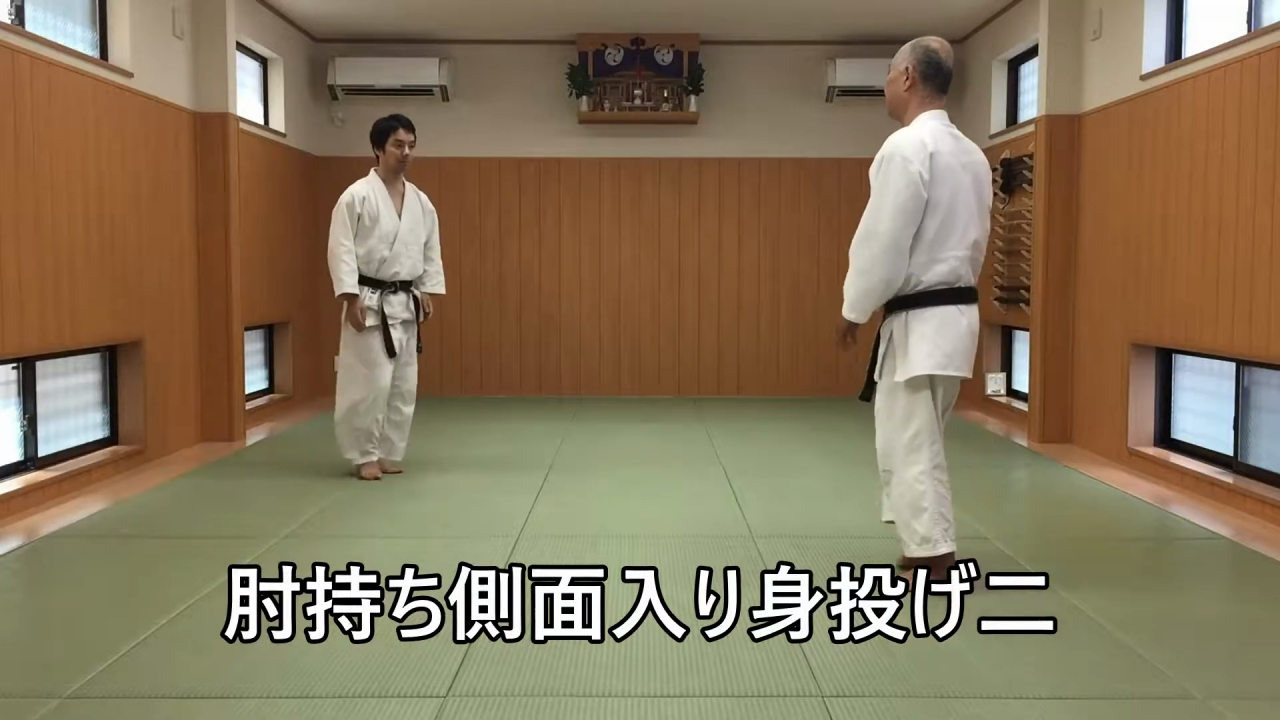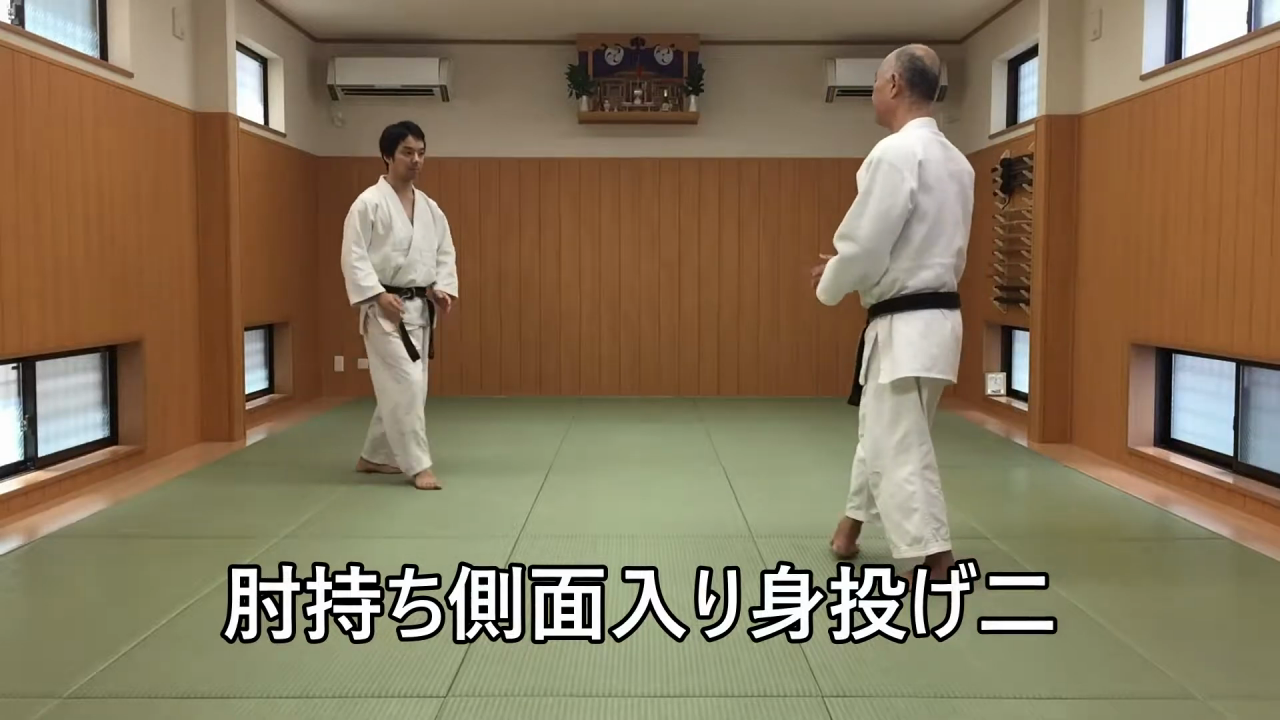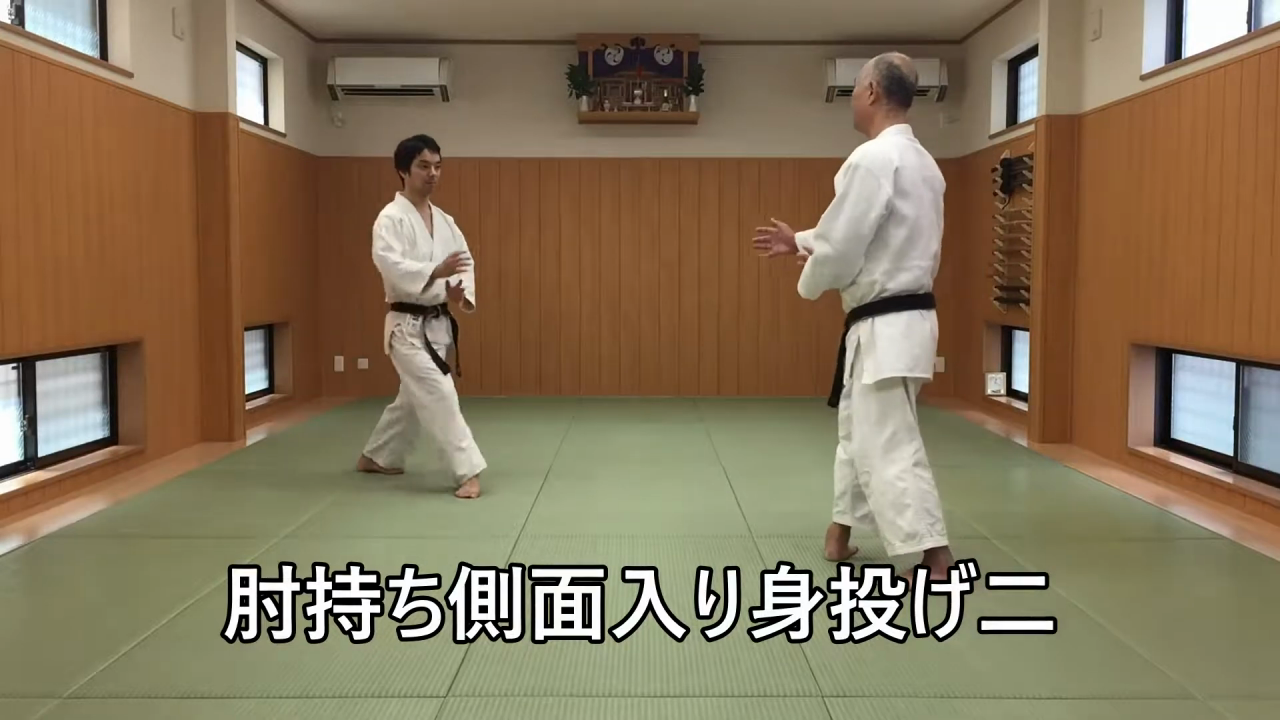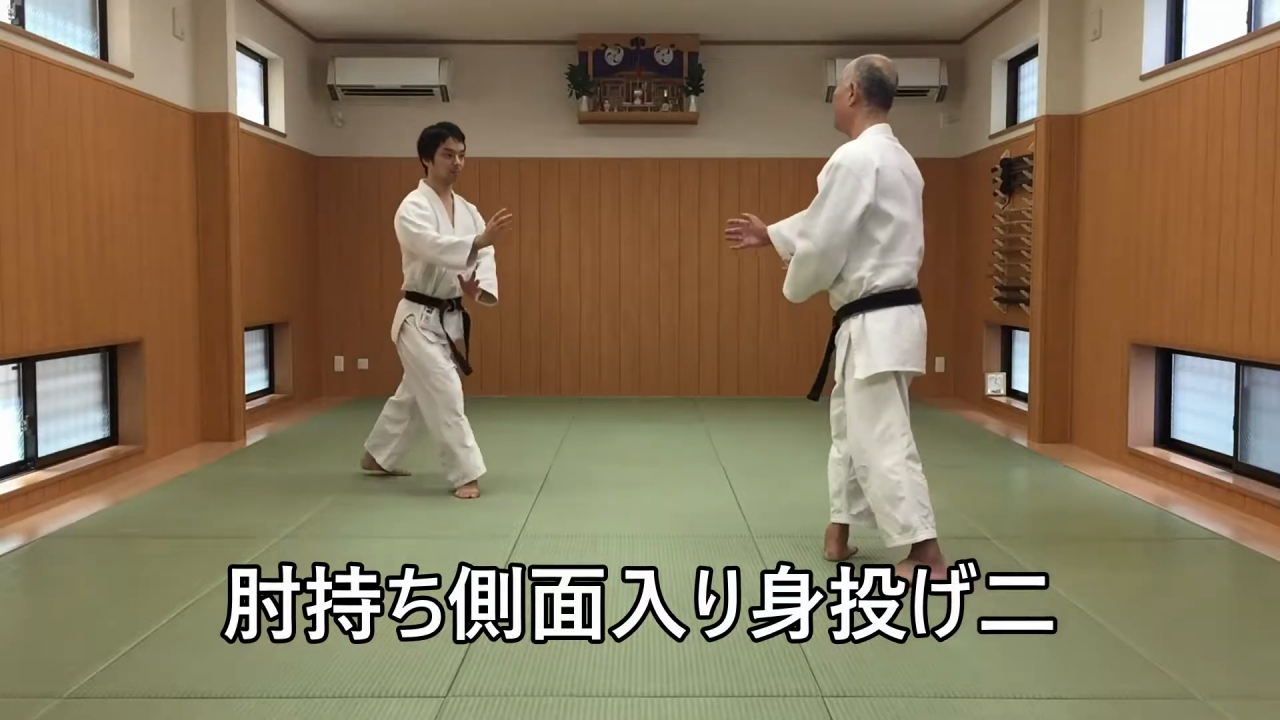
dt=0.2s
person 1, frame 1
left shoulder: (907, 147)
right shoulder: (971, 154)
left elbow: (882, 243)
left wrist: (854, 310)
left hip: (919, 320)
right hip: (958, 312)
left knee: (910, 449)
right knee: (910, 438)
left ankle: (938, 559)
right ankle: (929, 545)
person 1, frame 2
left shoulder: (896, 153)
right shoulder: (954, 160)
left elbow: (864, 244)
left wrist: (830, 287)
right wrist: (845, 267)
left hip: (905, 324)
right hip: (936, 314)
left knee: (900, 449)
right knee: (879, 432)
left ankle: (936, 560)
right ankle: (851, 528)
person 1, frame 3
left shoulder: (874, 159)
right shoulder: (921, 163)
left elbow: (840, 246)
left wrist: (809, 281)
right wrist: (802, 241)
left hip: (884, 326)
right hip: (906, 317)
left knee: (889, 449)
right knee: (858, 433)
left ankle: (935, 557)
right ankle: (841, 533)
person 1, frame 4
left shoulder: (856, 158)
right shoulder: (897, 159)
left elbow: (824, 242)
left wrist: (795, 287)
right wrist: (771, 234)
left hip: (874, 322)
right hip: (888, 315)
left knee: (882, 443)
right knee: (850, 430)
left ankle: (927, 553)
right ankle: (839, 533)
person 2, frame 1
left shoulder: (421, 201)
right shoulder: (357, 196)
left elbow: (430, 252)
right elbow: (341, 249)
left wrist: (428, 293)
right wrist: (351, 298)
left hip: (406, 303)
right hip: (369, 301)
left knee: (403, 386)
right knee: (371, 383)
left ankle: (385, 453)
right ankle: (364, 456)
person 2, frame 2
left shoulder: (429, 208)
right shoulder: (369, 203)
left elbow: (444, 254)
right elbow: (353, 257)
left wrist: (443, 289)
right wrist: (378, 296)
left hip: (419, 308)
right hip: (385, 310)
left knee: (411, 388)
right knee: (405, 387)
left ankle: (374, 456)
right ankle: (418, 465)
person 2, frame 3
left shoulder: (445, 221)
right shoulder: (391, 218)
left elbow: (464, 262)
right elbow: (390, 265)
left wrist: (461, 292)
right wrist: (436, 272)
left hip: (439, 324)
right hip: (408, 326)
left knee: (414, 400)
right knee: (440, 397)
left ankle: (375, 456)
right ankle: (467, 471)
person 2, frame 4
left shoulder: (467, 210)
right shoulder: (413, 207)
left elbow: (485, 256)
right elbow: (432, 246)
left wrist: (480, 285)
right wrist: (480, 240)
left hip: (450, 317)
right hip: (420, 317)
left knee: (415, 395)
right knee: (446, 394)
left ankle: (378, 455)
right ankle: (466, 472)
